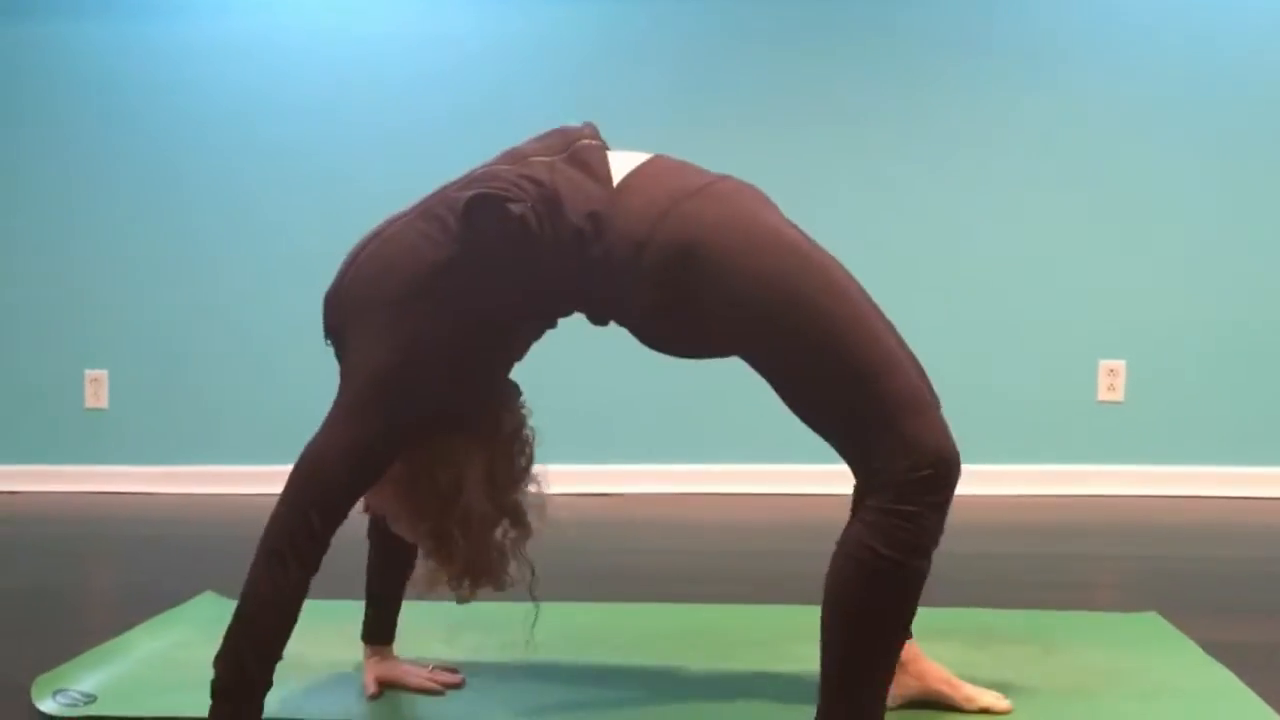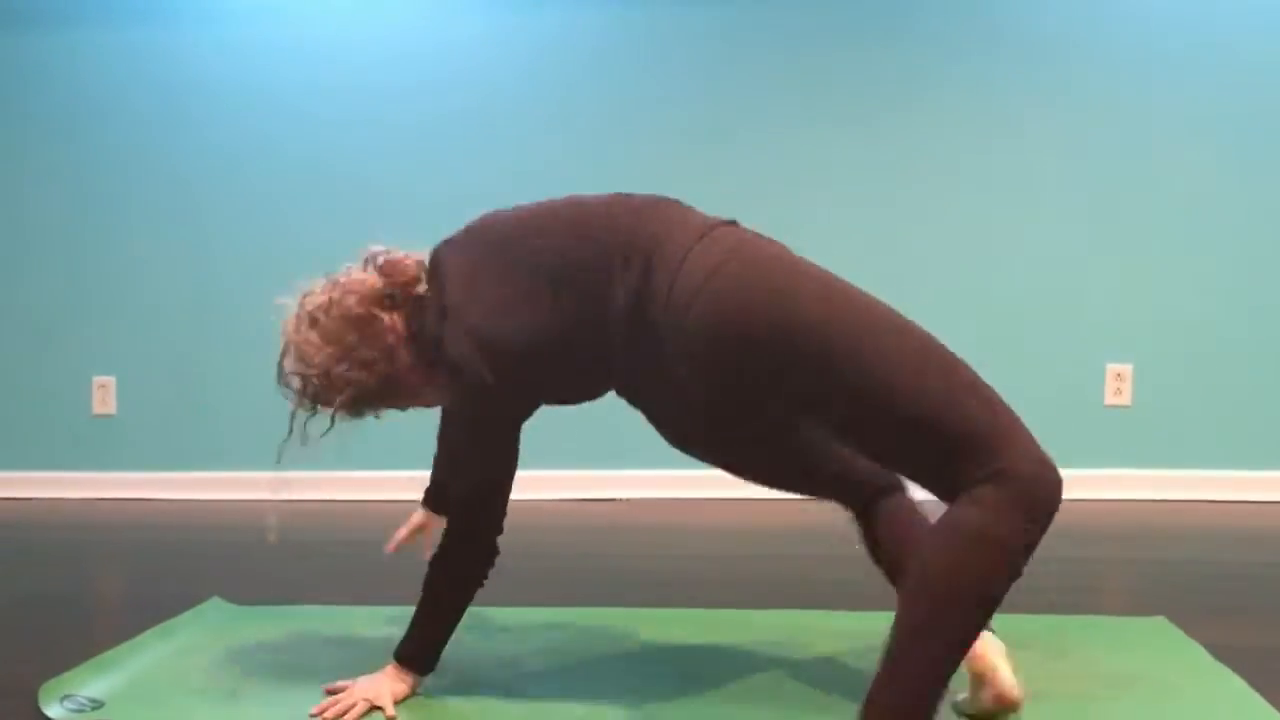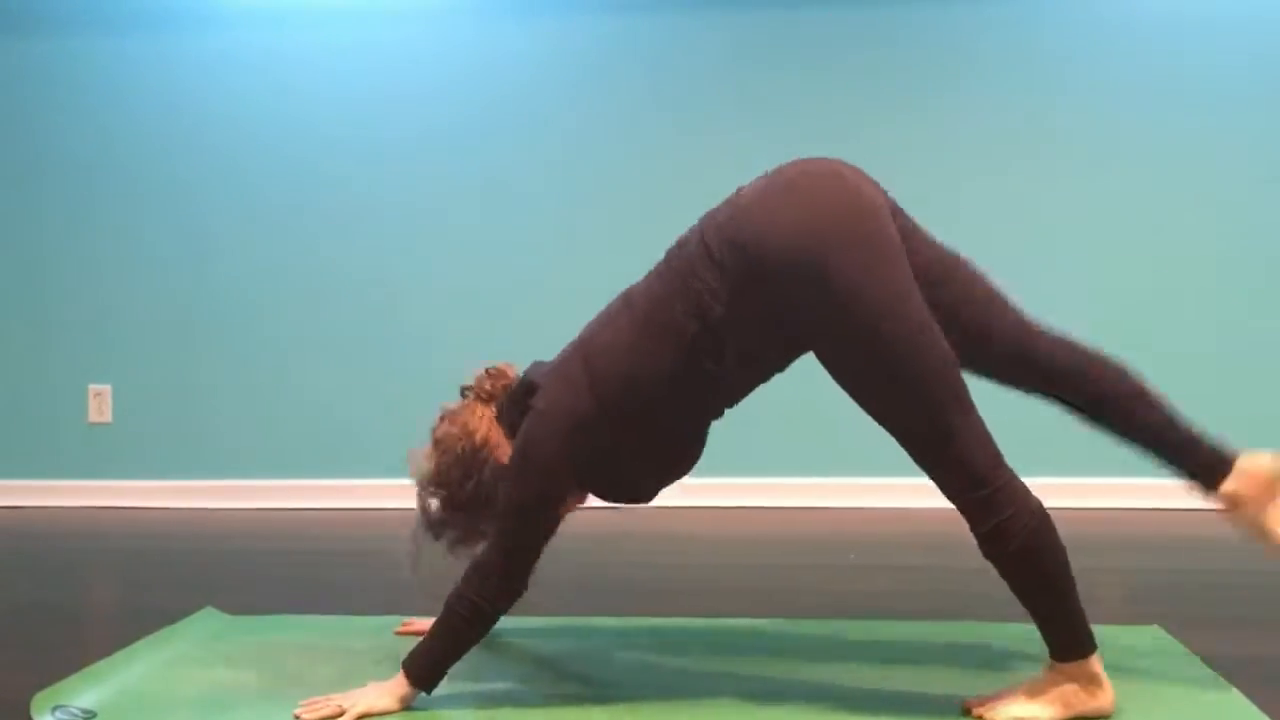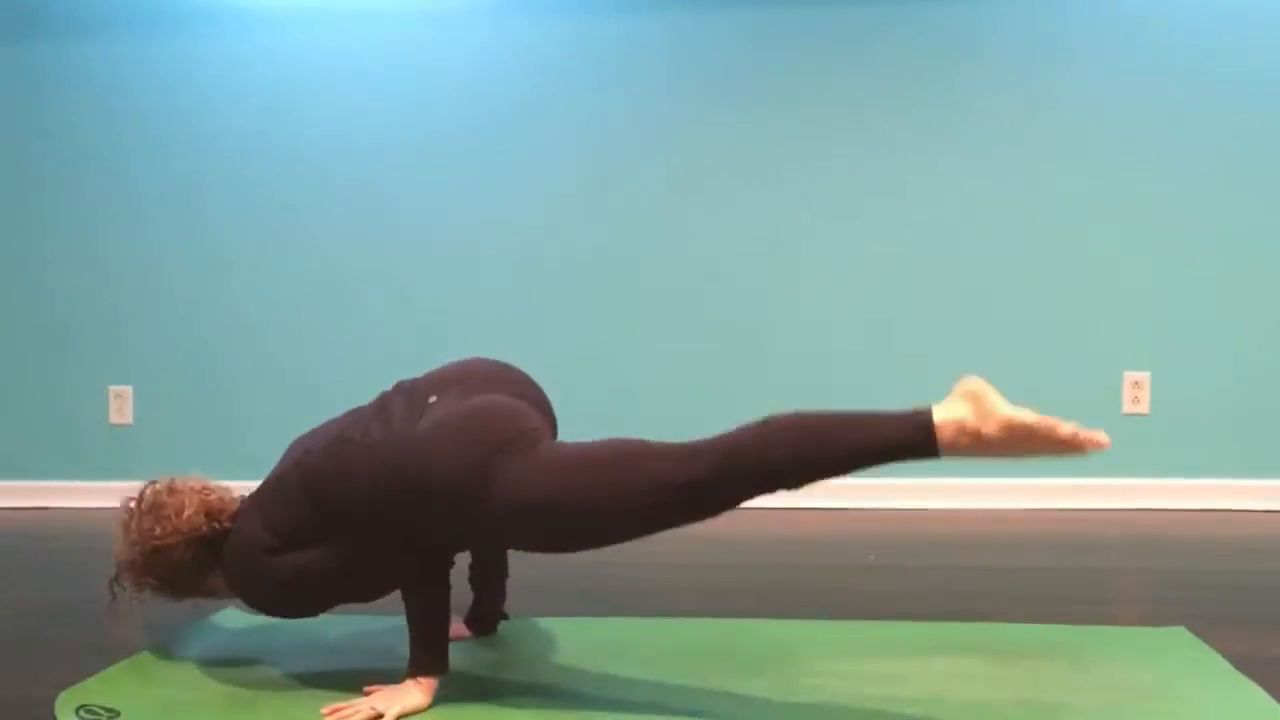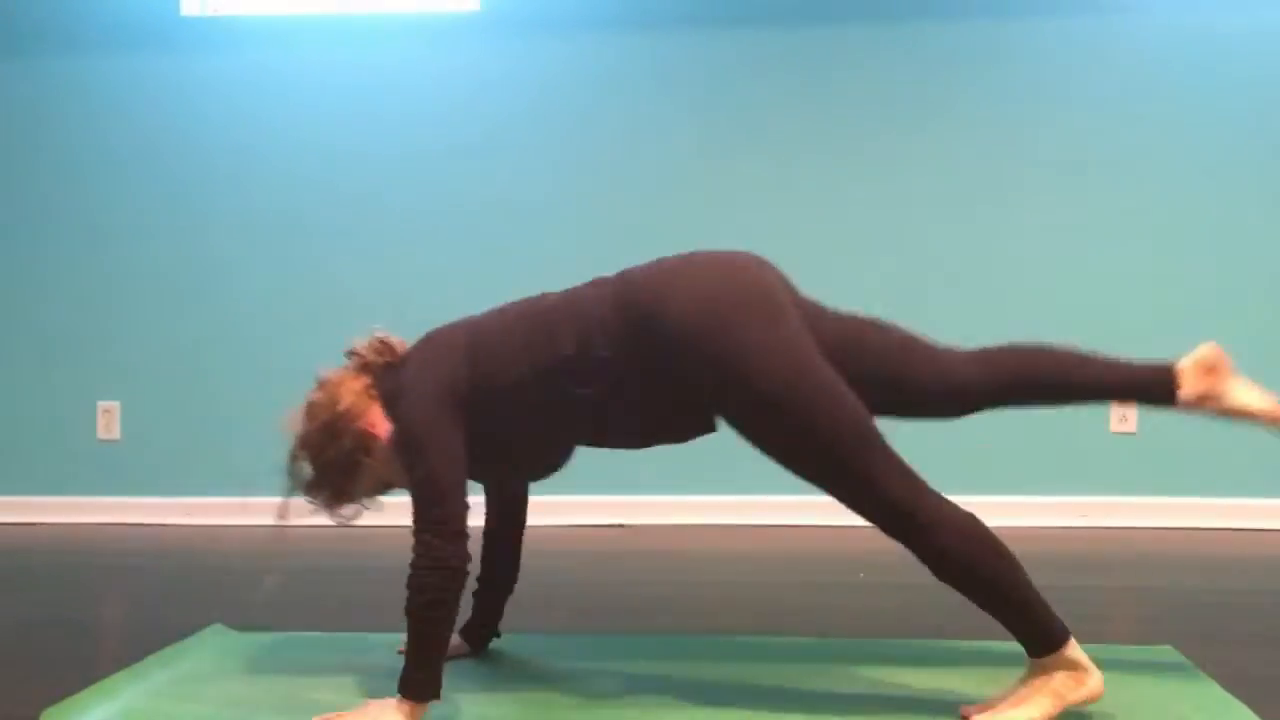
dt=0.7s
person 1, frame 1
left shoulder: (389, 380)
right shoulder: (402, 361)
left elbow: (289, 547)
right elbow: (388, 489)
right wrist: (378, 648)
left hip: (657, 231)
right hip: (652, 221)
person 1, frame 2
left shoulder: (468, 351)
right shoulder: (460, 272)
left elbow: (476, 531)
right wrist: (441, 500)
left hip: (705, 320)
right hip: (727, 295)
person 1, frame 3
left shoulder: (554, 430)
right shoulder: (556, 405)
left elbow: (503, 560)
right elbow: (509, 552)
right wrist: (454, 624)
left hip: (806, 246)
right hip: (820, 208)
left knee: (967, 460)
right knee: (1035, 354)
person 1, frame 4
left shoulder: (260, 569)
right shoulder: (279, 500)
left elbow: (412, 556)
right wrist: (481, 612)
left hip: (469, 466)
right hip: (487, 385)
left knee: (715, 471)
left ankle: (952, 422)
person 1, frame 5
left shoulder: (422, 399)
right shoulder: (458, 386)
left elbow: (436, 539)
right elbow: (505, 498)
right wrist: (478, 626)
left hip: (707, 325)
right hip: (726, 296)
left knee: (895, 497)
right knee: (962, 382)
right ankle: (1185, 380)
